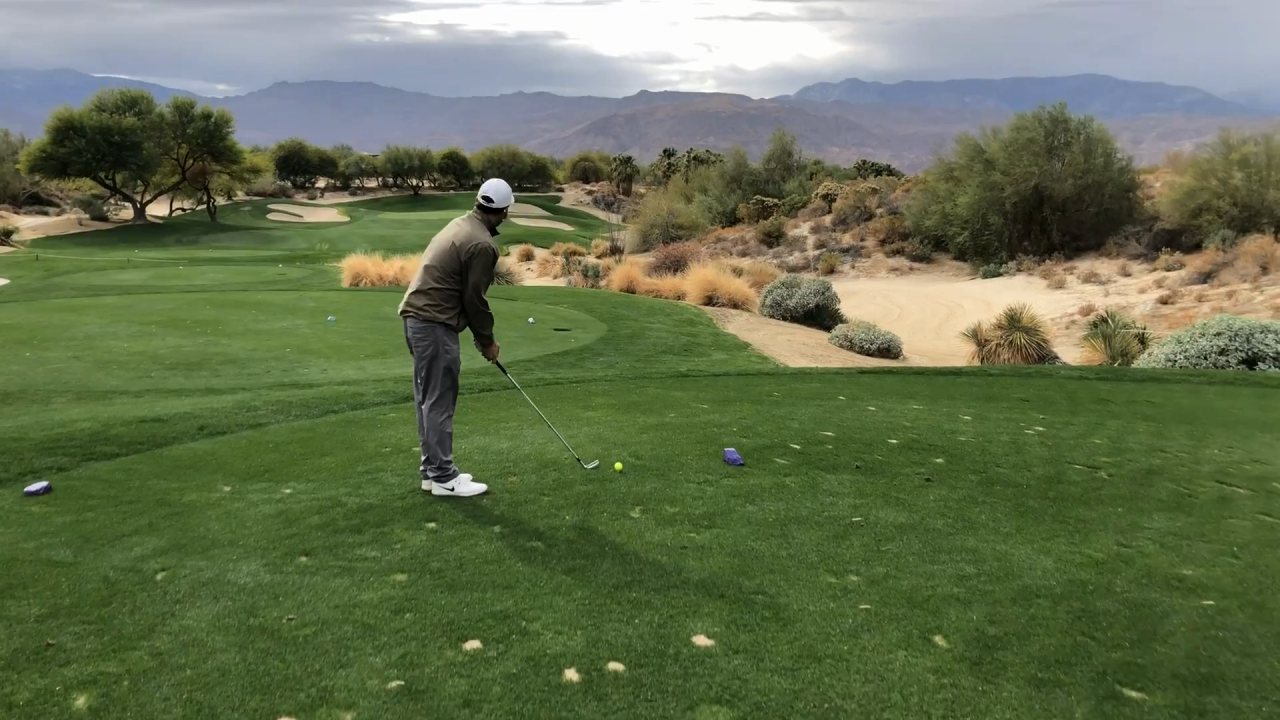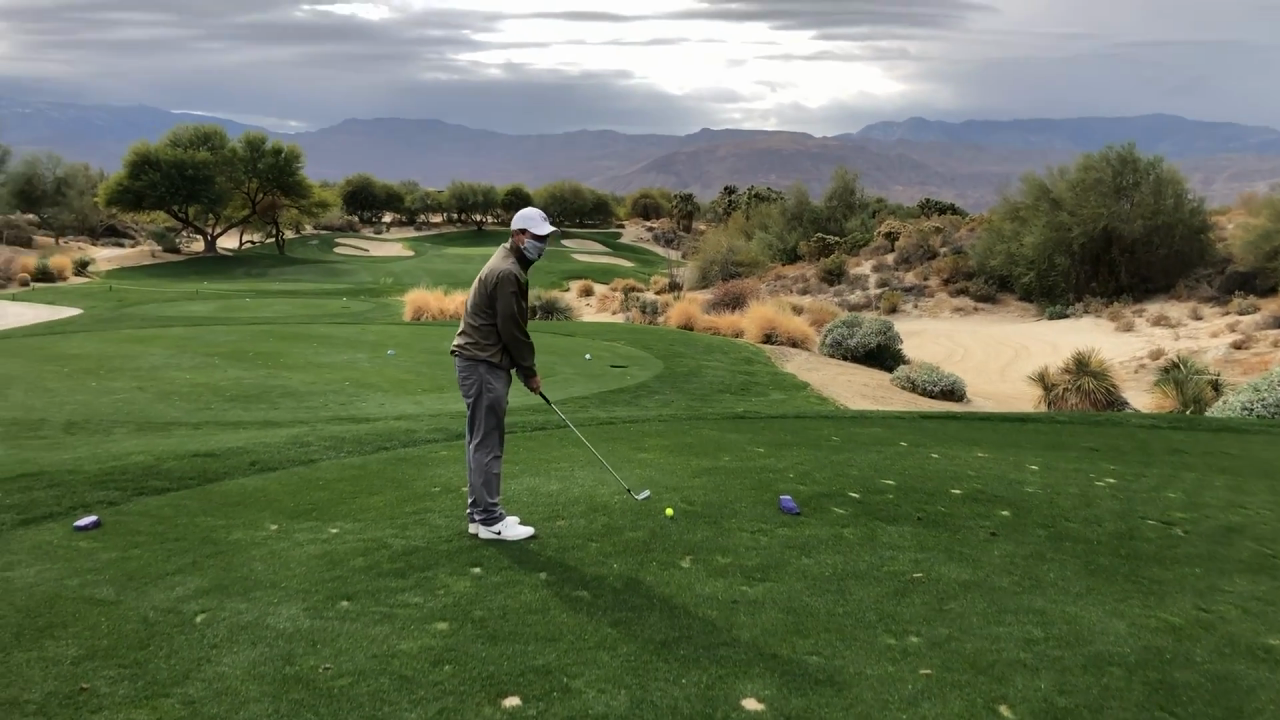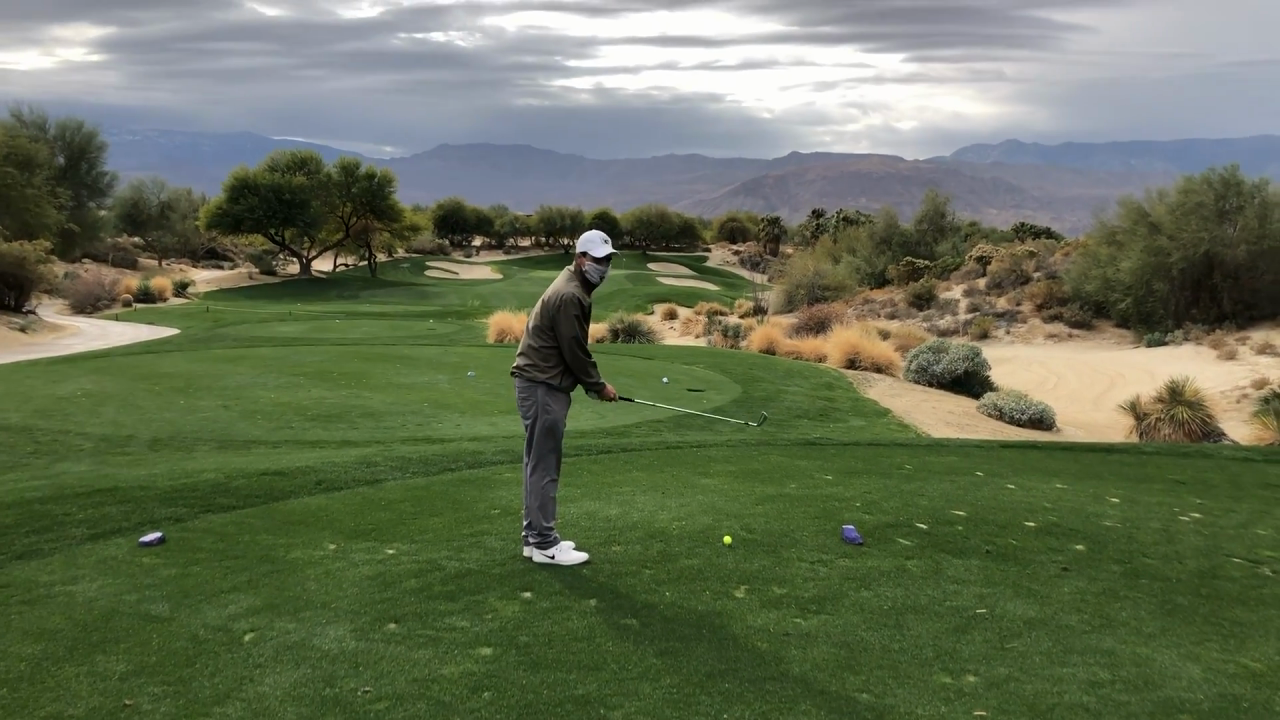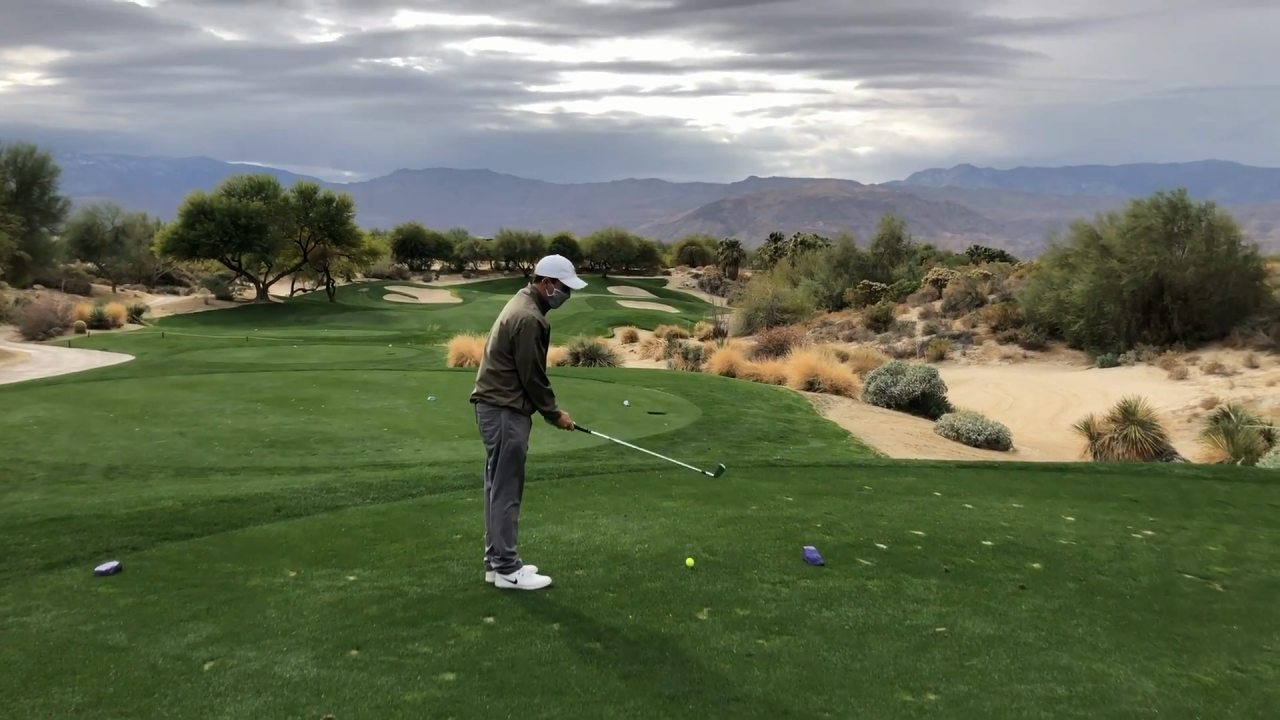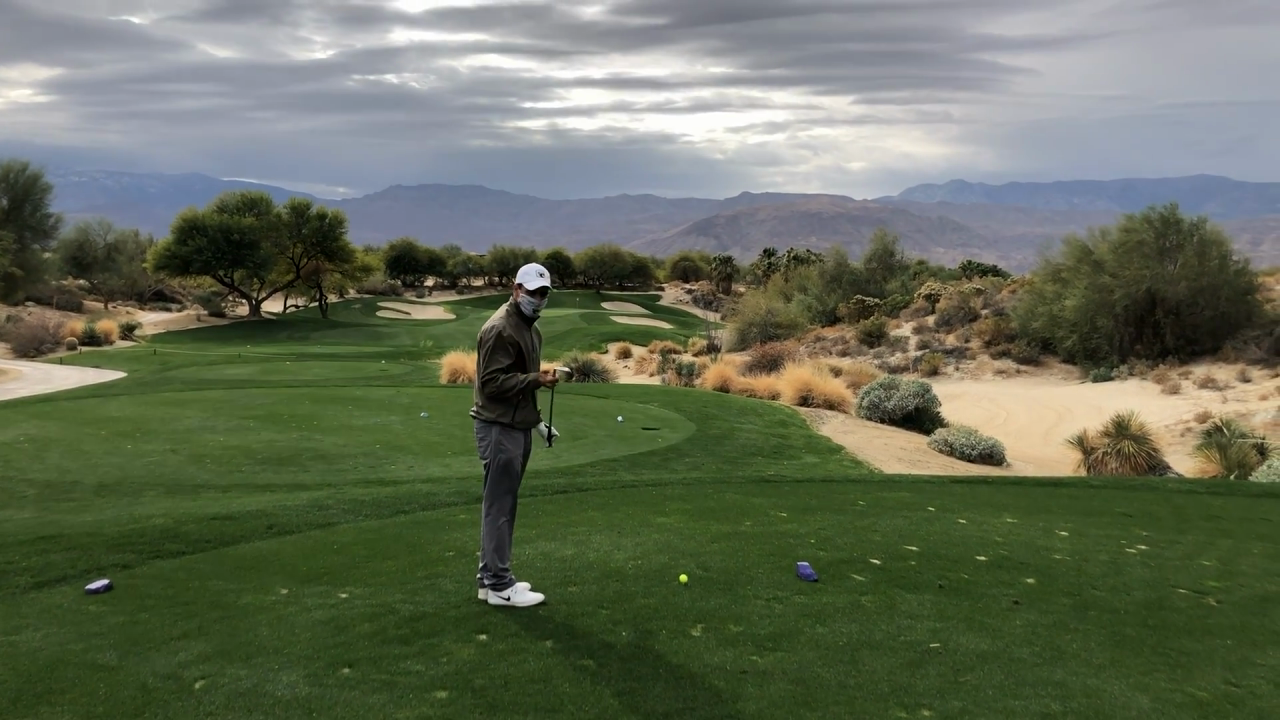
dt=1s
person 1, frame 1
left shoulder: (461, 224)
right shoulder: (482, 245)
right elbow: (474, 299)
left wrist: (481, 336)
right wrist: (487, 340)
left hip: (419, 317)
right hip: (435, 324)
left knee: (429, 399)
right knee: (440, 402)
left ankle: (433, 469)
right ankle: (442, 477)
person 1, frame 2
left shoulder: (507, 264)
right shoulder: (507, 273)
right elbow: (511, 330)
left wrist: (522, 368)
right wrist: (529, 372)
left hip: (480, 361)
right hip: (483, 365)
left knee: (481, 441)
right knee: (488, 443)
left ankle: (480, 512)
right ankle: (489, 521)
person 1, frame 3
left shoulder: (572, 286)
right shoulder: (571, 295)
right elbow: (575, 351)
left wrist: (591, 384)
right wrist: (599, 385)
left hip: (540, 383)
right hip: (543, 387)
left knee: (539, 463)
right knee: (544, 466)
left ankle: (535, 536)
right ankle: (544, 544)
person 1, frame 4
left shoulder: (522, 304)
right shoulder: (530, 319)
right elbow: (532, 375)
left wrist: (548, 409)
right wrist: (553, 413)
left hip: (498, 406)
right hip: (504, 411)
left knee: (500, 486)
right knee: (507, 489)
left ankle: (497, 559)
right ankle: (506, 568)
person 1, frame 5
left shoulder: (530, 327)
right shoulder: (499, 329)
right elbow: (493, 383)
left wrist: (537, 419)
right wrist: (536, 379)
left hip: (517, 425)
right hip: (499, 427)
left knee: (501, 503)
right knee: (500, 504)
left ankle: (491, 577)
right ankle: (498, 585)
